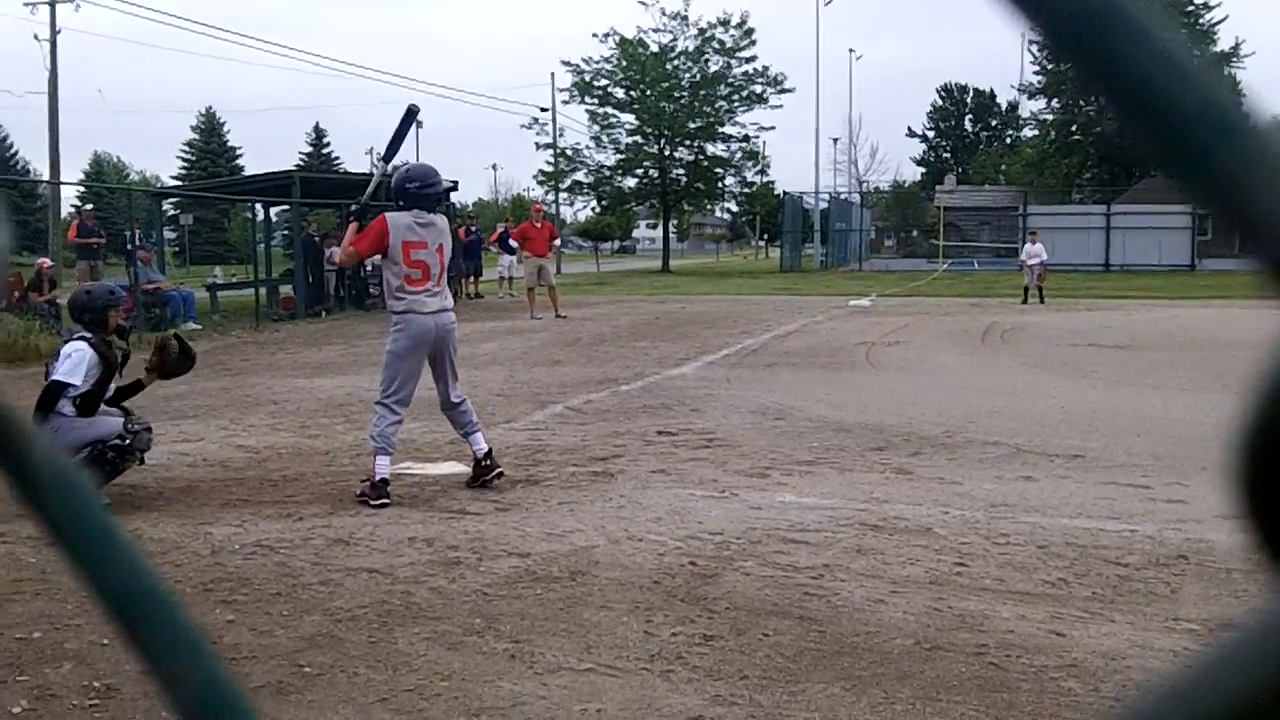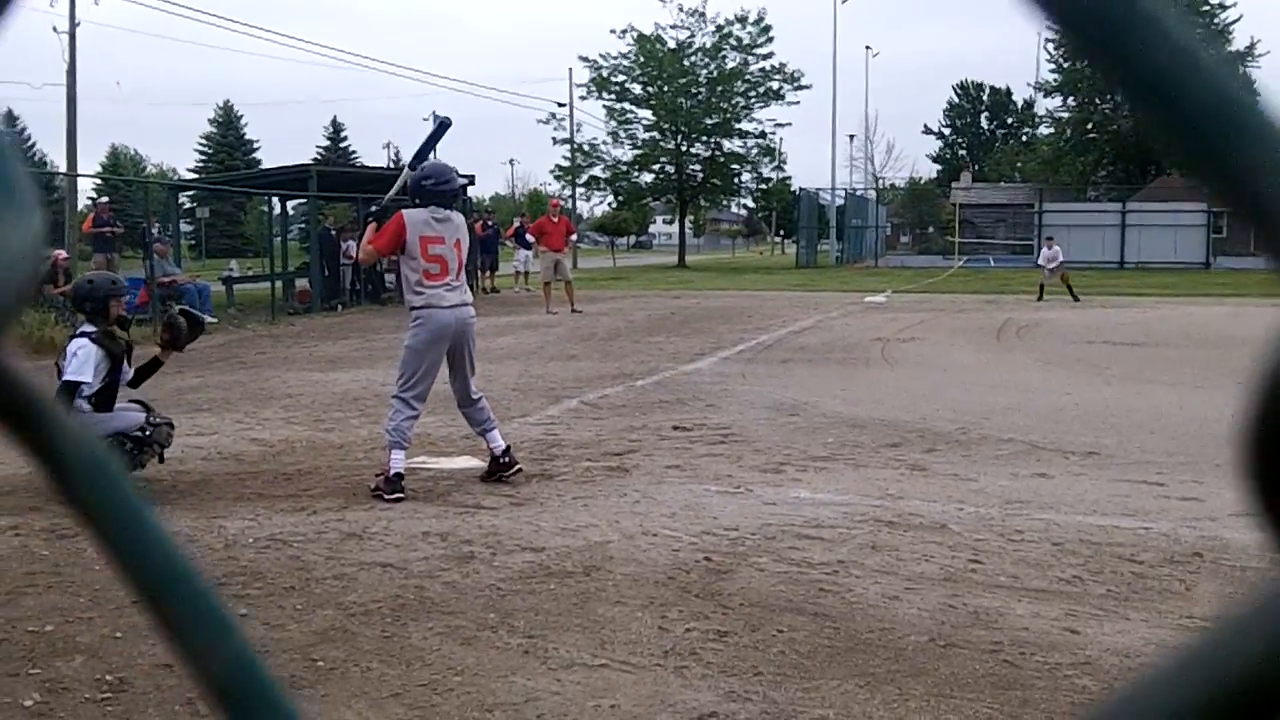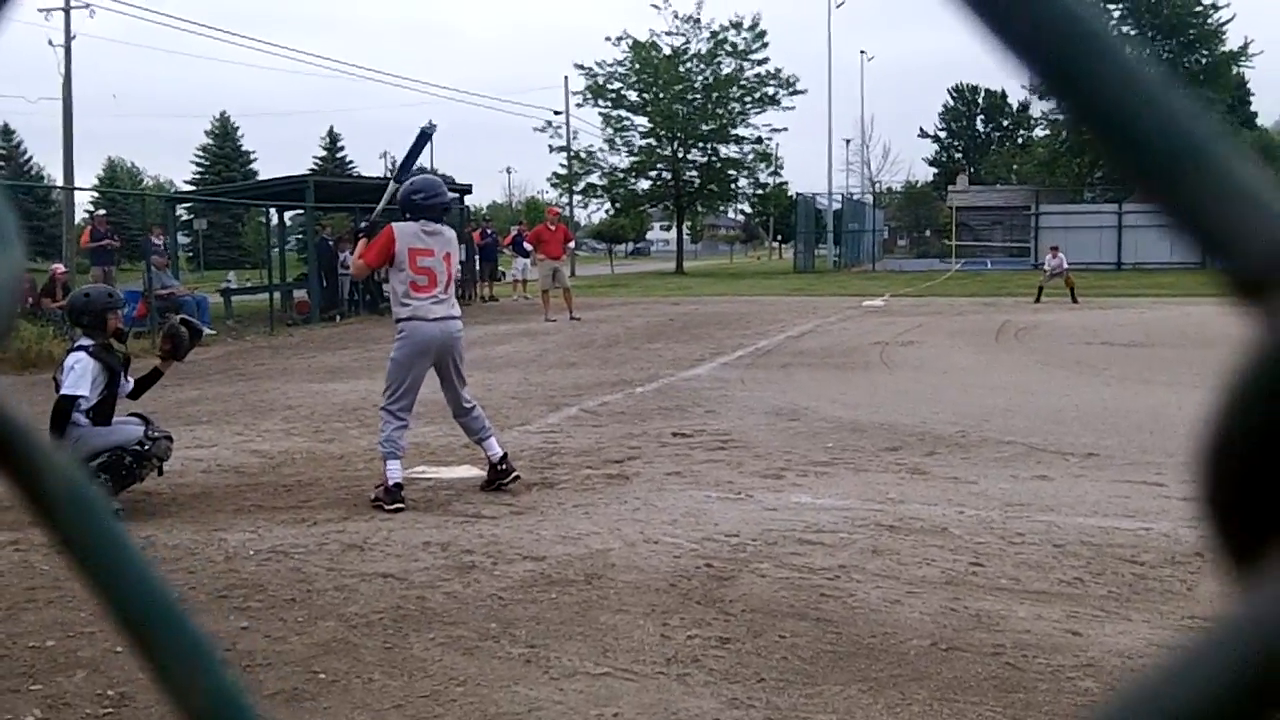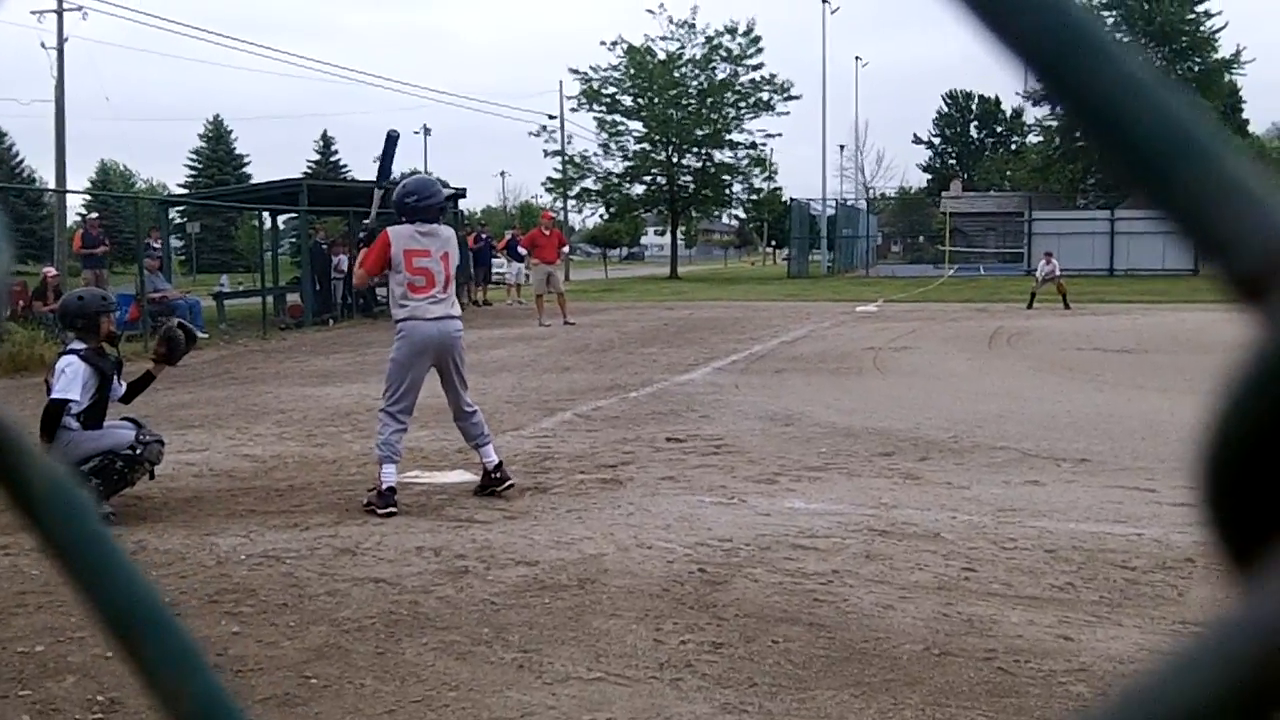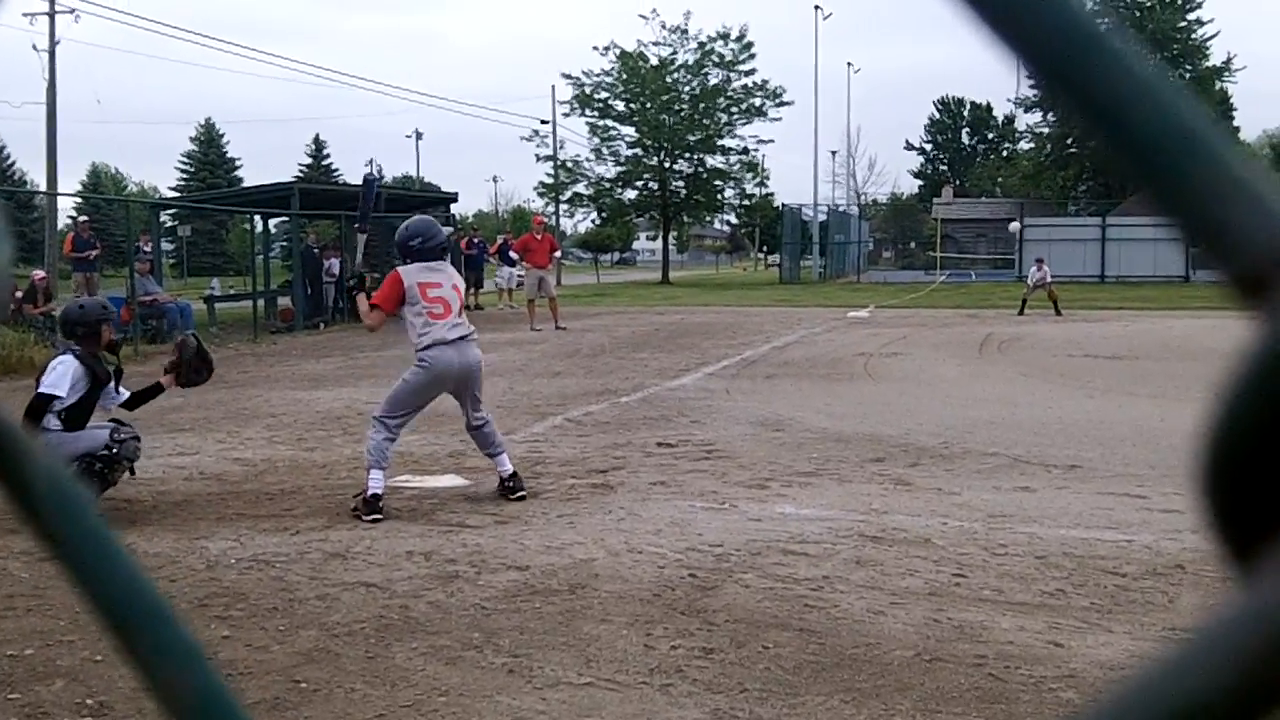
dt=0.4s
person 1, frame 1
left shoulder: (388, 223)
right shoulder: (443, 224)
left elbow: (346, 258)
left wrist: (353, 220)
left hip: (410, 322)
right hip: (444, 319)
left knee: (391, 402)
right knee: (452, 395)
left ankle: (379, 481)
right ankle: (485, 459)
person 1, frame 2
left shoulder: (406, 220)
right shoulder: (459, 221)
left elbow: (365, 257)
left wrist: (372, 222)
left hip: (429, 317)
right hip: (464, 314)
left knee: (408, 397)
right knee: (467, 391)
left ankle: (393, 476)
right ankle: (502, 456)
person 1, frame 3
left shoulder: (396, 232)
right shoulder: (450, 236)
left elbow: (358, 271)
left wrist: (363, 237)
left hip: (415, 330)
right hip: (451, 328)
left knee: (395, 409)
right knee: (461, 401)
left ankle: (392, 486)
right ankle: (500, 463)
person 1, frame 4
left shoulder: (392, 236)
right shoulder: (449, 235)
left elbow: (360, 280)
left wrist: (365, 245)
left hip: (413, 331)
right hip: (450, 328)
left knee: (394, 412)
right knee: (462, 403)
left ankle: (386, 489)
right ankle: (495, 470)
person 1, frame 5
left shoulder: (401, 275)
right shoulder: (451, 272)
left elbow: (372, 322)
left wrist: (360, 294)
left hip: (435, 358)
right hip: (469, 354)
left knee: (385, 421)
right knee: (476, 417)
left ankle: (373, 496)
right ankle: (510, 478)
person 2, frame 1
left shoulder: (101, 347)
right shoulder: (83, 349)
left elbow: (109, 397)
right elbow: (52, 392)
left wrist: (147, 380)
left hip: (71, 423)
right hip: (57, 429)
left knee: (119, 416)
right knee: (138, 434)
person 2, frame 2
left shoulder: (109, 339)
right shoulder: (87, 344)
left elbow: (132, 380)
right elbow: (66, 393)
left wrist: (164, 354)
left hip: (94, 416)
right hip: (79, 422)
left knee: (141, 410)
person 2, frame 3
left shoulder: (105, 352)
right shoulder: (84, 358)
left elbow: (132, 391)
right elbow: (63, 407)
left wrist: (165, 364)
left hip: (90, 431)
right hip: (76, 436)
left knee: (139, 423)
right knee: (158, 442)
person 2, frame 4
left shoulder: (98, 357)
right shoulder: (76, 361)
left elbow: (124, 395)
right elbow: (53, 410)
left wrist: (157, 367)
right wrist: (46, 453)
left hip: (80, 434)
right hip: (66, 441)
left knee: (132, 429)
right knee: (148, 444)
person 2, frame 5
left shoulder: (97, 368)
right shoulder: (70, 362)
left elbow: (129, 402)
right elbow: (38, 405)
left wrist: (166, 381)
left hip: (66, 437)
right hip: (48, 442)
left knee: (120, 430)
right knee: (126, 442)
